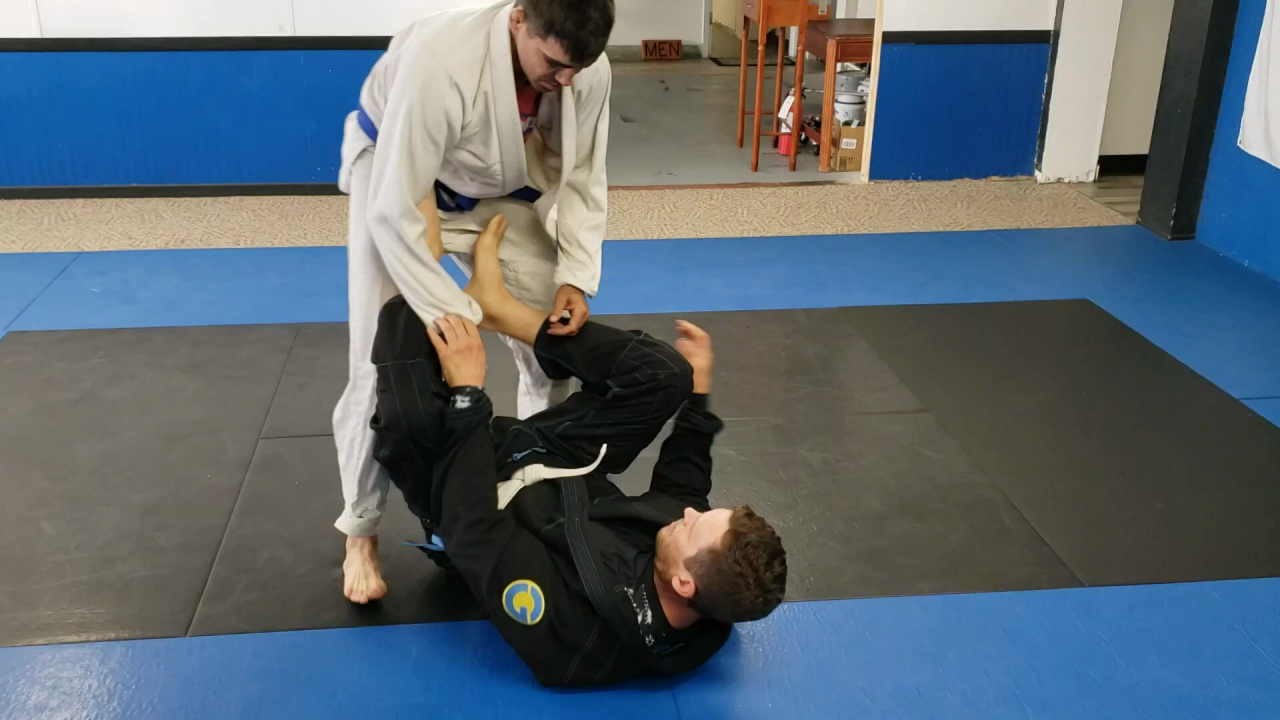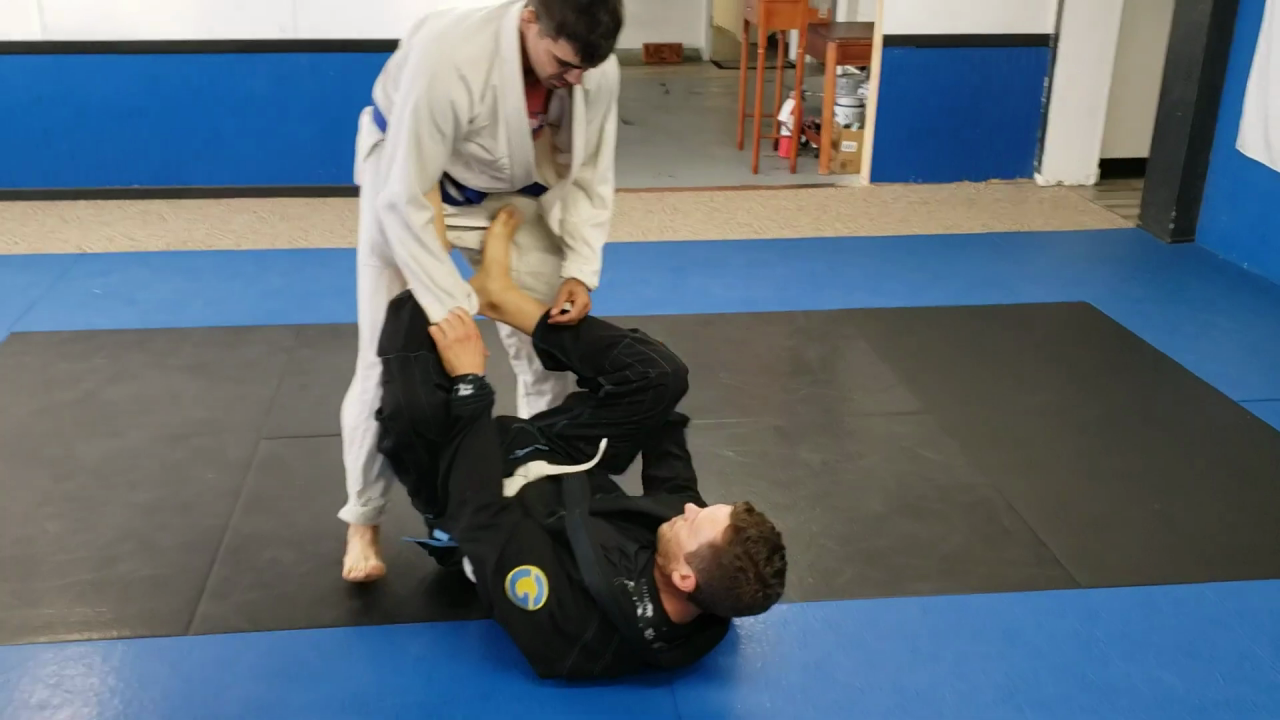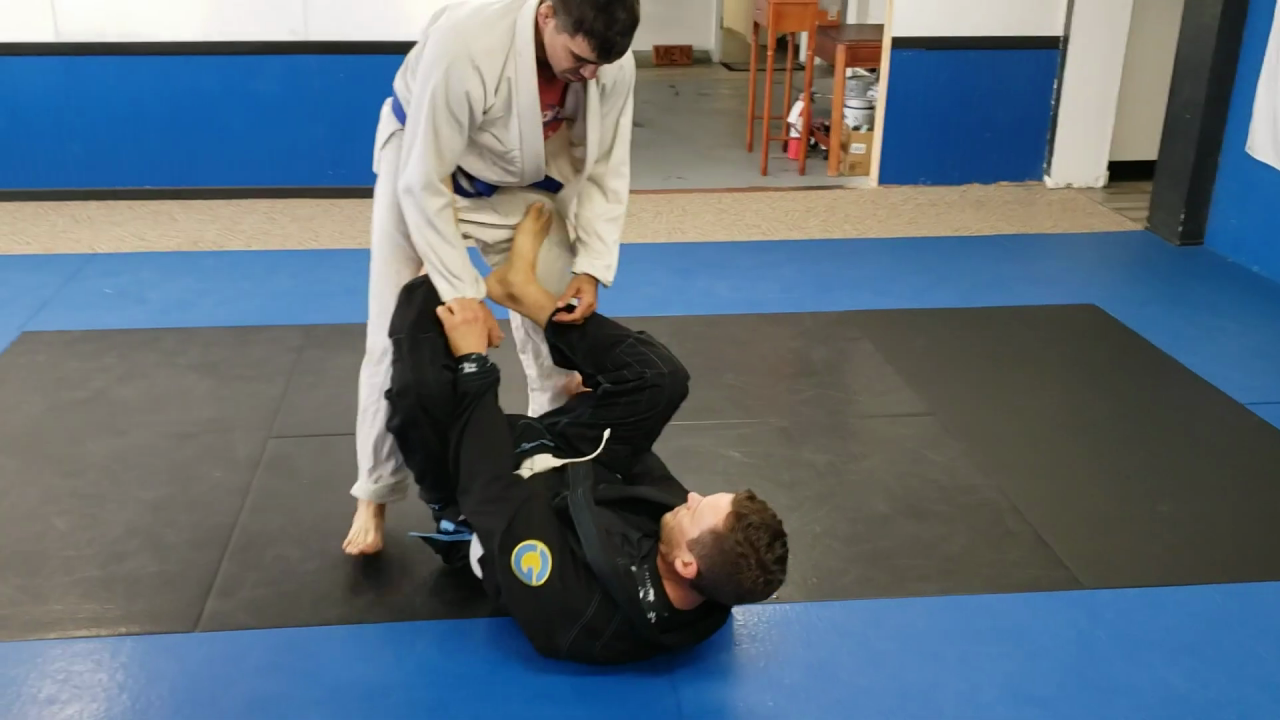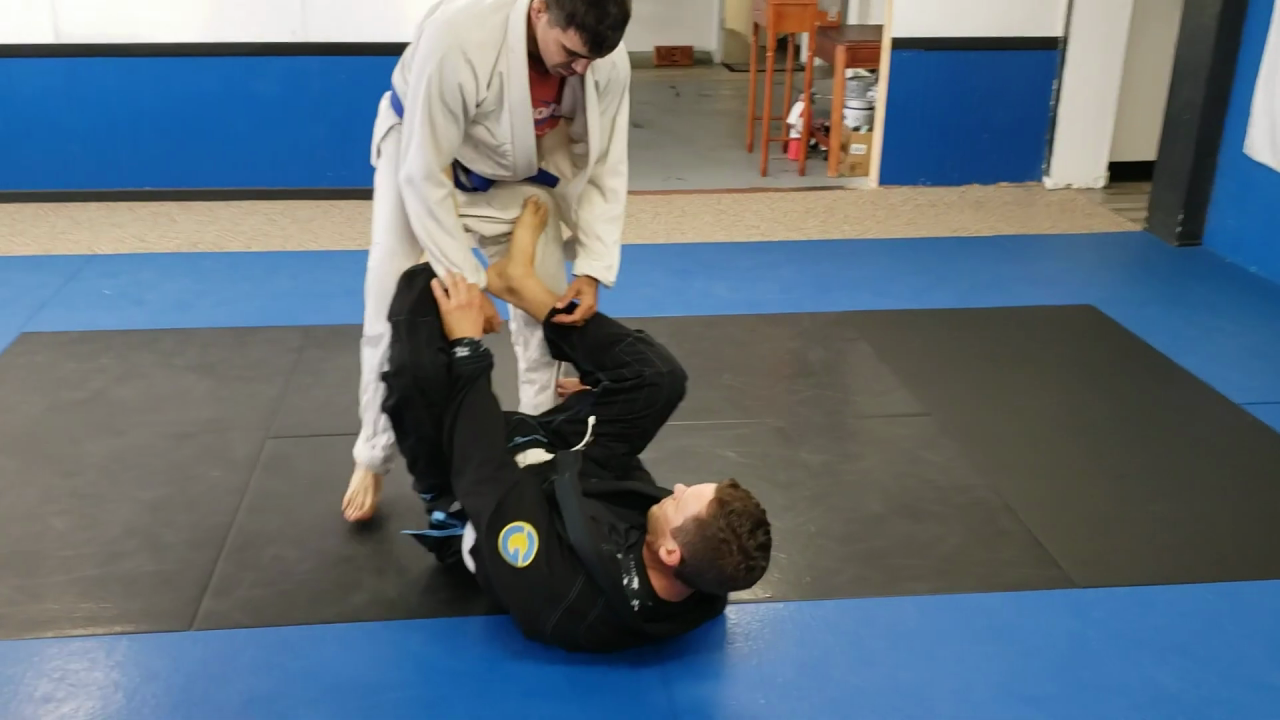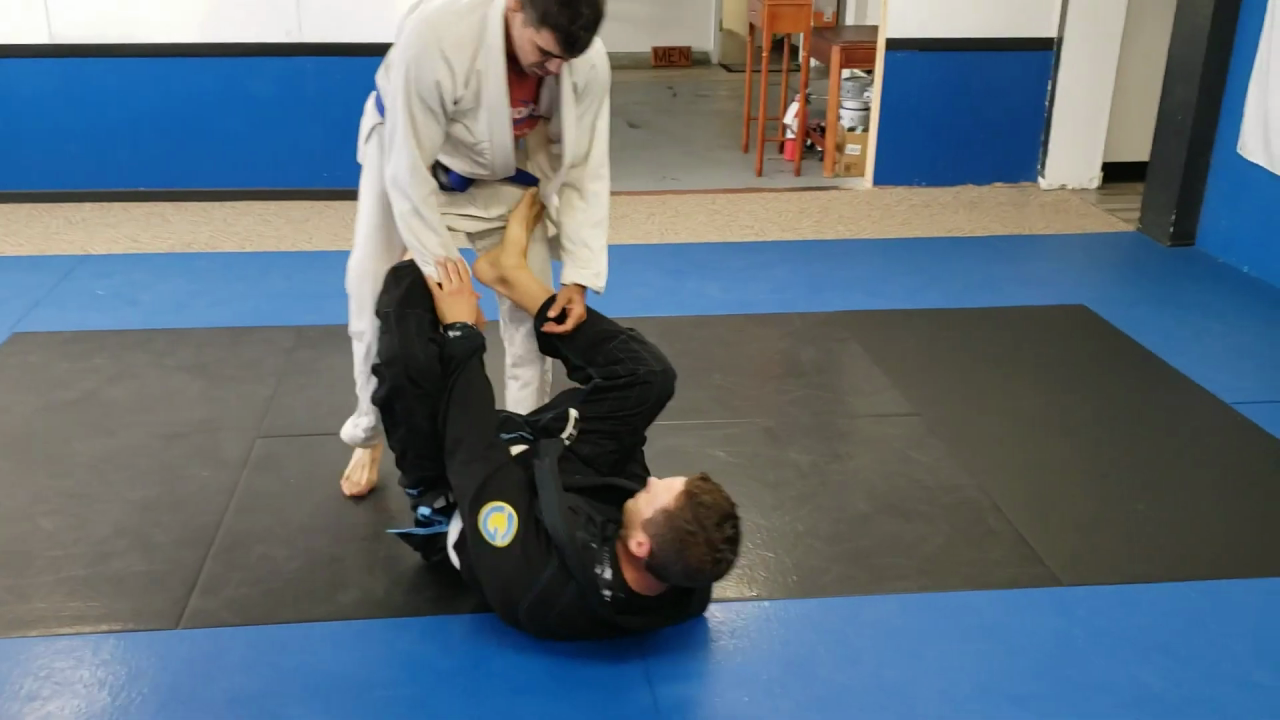
dt=0.1s
person 1, frame 1
left shoulder: (586, 70)
right shoulder: (436, 59)
left elbow: (580, 175)
right elbow: (395, 213)
left wrist: (576, 276)
right wrist: (456, 321)
left hip: (502, 190)
right hip: (395, 182)
left knee: (553, 336)
right knee: (384, 368)
right ankle: (361, 530)
person 1, frame 2
left shoulder: (595, 68)
right shoulder: (445, 53)
left elbow: (586, 171)
right elbow: (403, 200)
left wrist: (579, 269)
right wrist: (455, 310)
left hip: (510, 187)
right hip: (406, 175)
right knee: (390, 359)
right ankle: (364, 517)
person 1, frame 3
left shoulder: (611, 65)
left elbow: (602, 167)
right elbow: (423, 184)
left wrist: (591, 269)
right wrist: (466, 295)
left hip: (524, 181)
right hip: (427, 168)
left knee: (553, 334)
right knee: (398, 338)
right ankle: (374, 495)
person 1, frame 4
left shoulder: (606, 61)
left elbow: (602, 166)
right elbow: (423, 175)
left wrist: (591, 269)
right wrist: (467, 283)
left hip: (520, 177)
right hip: (426, 160)
left knee: (547, 329)
right knee: (394, 321)
right ankle: (374, 460)
person 1, frame 5
left shoulder: (586, 59)
left elbow: (585, 167)
right elbow: (405, 174)
left wrist: (579, 275)
left hip: (504, 174)
right hip: (410, 164)
left knee: (532, 321)
right knee: (381, 311)
right ankle: (370, 437)
person 2, frame 1
left shoulder: (576, 638)
right shoulder: (718, 599)
left elbow: (474, 532)
right elbow: (682, 487)
left wrist: (465, 397)
right wrist: (697, 396)
left knee: (412, 422)
right knee: (663, 376)
right ankle: (496, 304)
person 2, frame 2
left shoulder: (577, 629)
right shoulder: (720, 592)
left elbow: (480, 516)
right elbow: (673, 486)
left wrist: (468, 384)
left knee: (415, 415)
right knee: (656, 374)
right ankle: (500, 292)
person 2, frame 3
left shoulder: (582, 612)
right shoulder: (720, 582)
left elbow: (490, 494)
left wrist: (473, 365)
left hip: (487, 511)
left knee: (424, 393)
right knee: (659, 376)
left ankle: (434, 271)
right ankle: (518, 287)
person 2, frame 4
left shoulder: (568, 596)
right shoulder: (707, 575)
left elbow: (483, 475)
left wrist: (466, 348)
right wrist: (596, 405)
left hip: (480, 498)
left knee: (420, 376)
right knee: (656, 376)
left ankle: (431, 258)
right ankle: (520, 282)
person 2, frame 5
left shoulder: (541, 585)
right shoulder: (684, 585)
left elbow: (473, 449)
left wrist: (459, 332)
left hip: (460, 500)
left knee: (410, 367)
right knee: (647, 375)
right ankle: (512, 274)
